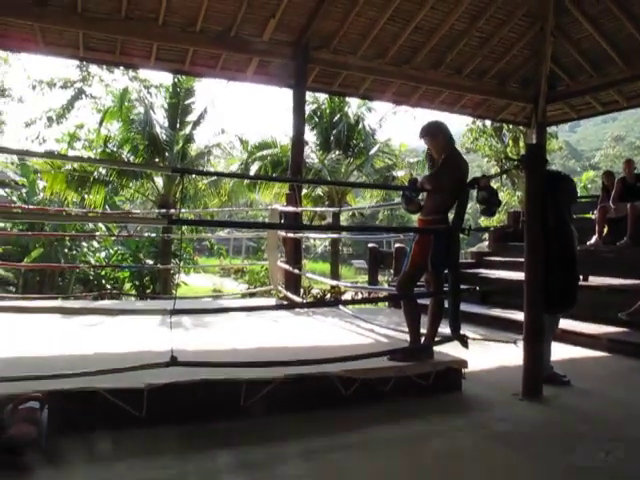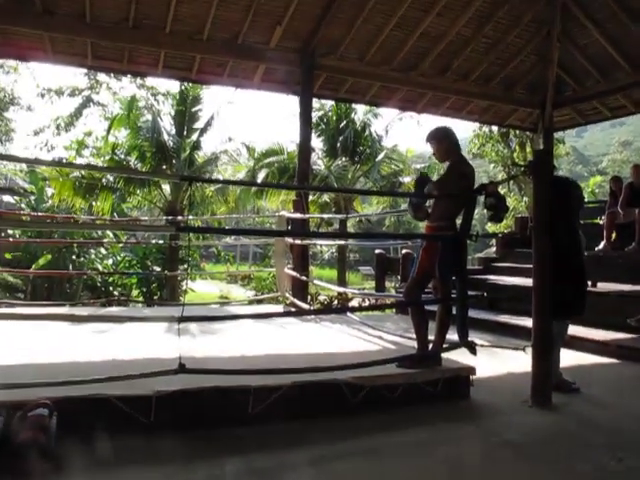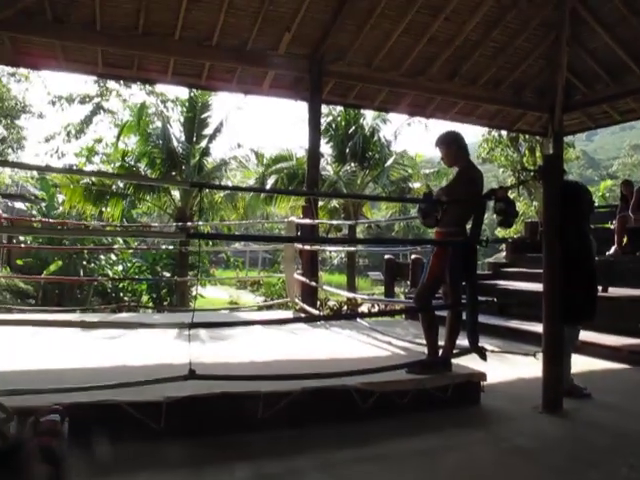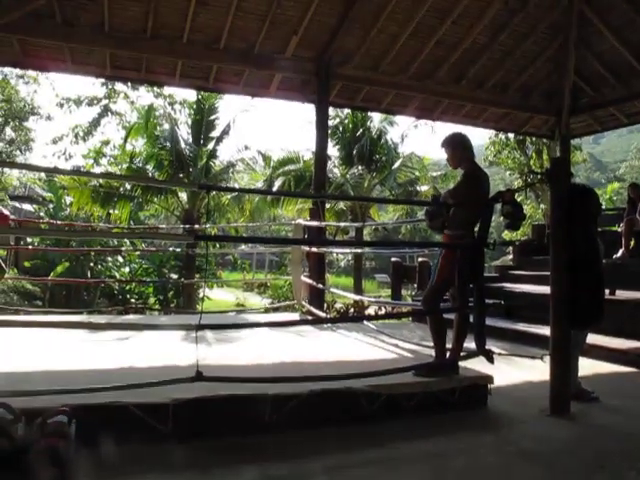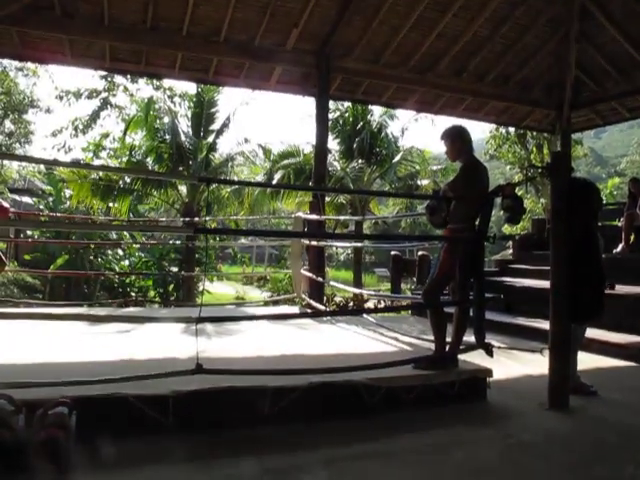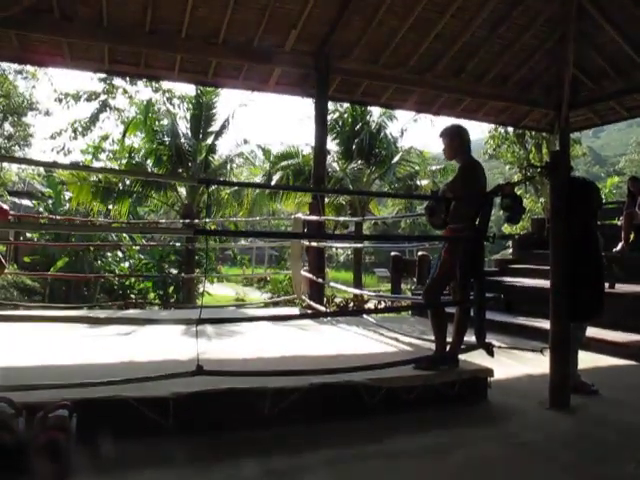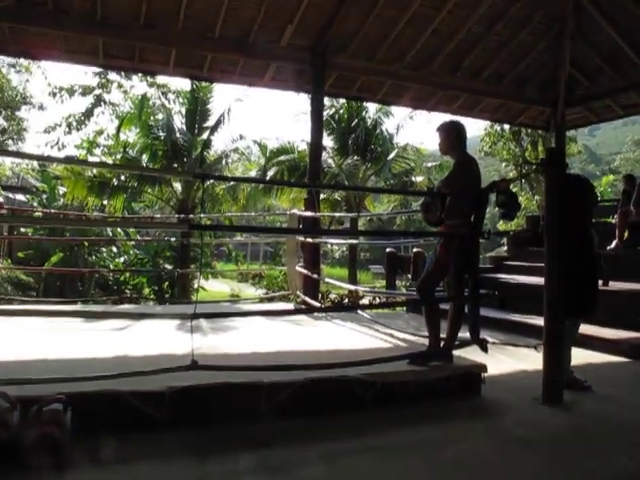
dt=0.2s
person 1, frame 1
left shoulder: (450, 160)
right shoulder: (457, 161)
left elbow: (429, 182)
left wrist: (420, 182)
left hip: (432, 230)
right hip: (440, 229)
left knee: (405, 285)
right knee: (435, 287)
left ankle: (416, 346)
right ankle: (427, 345)
person 1, frame 2
left shoulder: (457, 167)
right shoulder: (464, 168)
left elbow: (436, 189)
left wrist: (427, 188)
right wrist: (427, 209)
left hip: (439, 236)
right hip: (447, 236)
left knee: (412, 292)
right knee: (443, 294)
left ankle: (423, 353)
right ankle: (434, 352)
person 1, frame 3
left shoulder: (465, 173)
right shoulder: (473, 173)
left elbow: (443, 195)
left wrist: (436, 195)
left hip: (449, 242)
right hip: (457, 241)
left knee: (422, 297)
right knee: (452, 299)
left ankle: (433, 358)
right ankle: (445, 358)
person 1, frame 4
left shoulder: (471, 176)
right shoulder: (479, 176)
left elbow: (450, 198)
left wrist: (442, 199)
left hip: (457, 245)
right hip: (466, 244)
left knee: (431, 300)
right knee: (460, 302)
left ankle: (441, 361)
right ankle: (452, 361)
person 1, frame 5
left shoulder: (469, 168)
right shoulder: (478, 169)
left elbow: (449, 191)
left wrist: (443, 193)
left hip: (458, 238)
right hip: (467, 238)
left knee: (431, 293)
right knee: (461, 296)
left ankle: (440, 354)
right ankle: (451, 354)
person 1, frame 6
left shoulder: (467, 168)
right shoulder: (475, 168)
left elbow: (448, 191)
left wrist: (442, 194)
left hip: (459, 238)
right hip: (467, 238)
left knee: (432, 292)
right knee: (461, 296)
left ankle: (440, 353)
right ankle: (452, 354)
person 1, frame 7
left shoulder: (463, 164)
right shoulder: (469, 164)
left elbow: (444, 188)
left wrist: (437, 190)
left hip: (455, 235)
right hip: (462, 234)
left knee: (425, 286)
right knee: (456, 292)
left ankle: (434, 347)
right ankle: (446, 349)
person 2, frame 1
left shoulder: (555, 215)
right shoulder: (555, 217)
right elbow: (559, 246)
left hip: (553, 272)
right hip: (554, 274)
left knee: (547, 322)
right knee: (548, 322)
left ankle: (544, 367)
right ankle: (544, 370)
person 2, frame 2
left shoulder: (561, 219)
right shoulder: (563, 220)
right elbow: (568, 248)
left hip: (560, 277)
right hip: (563, 278)
left knee: (556, 328)
right knee: (557, 327)
left ankle: (553, 374)
right ankle: (553, 376)
person 2, frame 3
left shoulder: (567, 213)
right shoulder: (573, 213)
left hip: (570, 276)
right hip: (573, 278)
left knee: (568, 329)
right knee: (569, 329)
left ankle: (564, 378)
right ankle: (564, 381)
person 2, frame 4
left shoulder: (573, 207)
right shoulder: (582, 207)
left hip: (577, 274)
right hip: (581, 275)
left knee: (575, 329)
right knee: (577, 329)
left ankle: (571, 381)
right ankle: (572, 384)
person 2, frame 5
left shoulder: (570, 195)
right shoulder: (583, 194)
left hip: (577, 264)
right hip: (582, 266)
left knee: (575, 320)
right knee: (577, 320)
left ankle: (570, 374)
right ankle: (571, 377)
person 2, frame 6
left shoulder: (566, 189)
right shoulder: (583, 187)
left hip: (576, 260)
right hip: (582, 261)
left knee: (575, 316)
right knee: (578, 317)
left ankle: (569, 373)
right ankle: (571, 375)
person 2, frame 7
left shoulder: (562, 186)
right shoulder: (578, 185)
left hip: (570, 257)
right hip: (576, 258)
left knee: (568, 313)
right knee: (572, 314)
left ankle: (563, 369)
right ankle: (564, 372)
